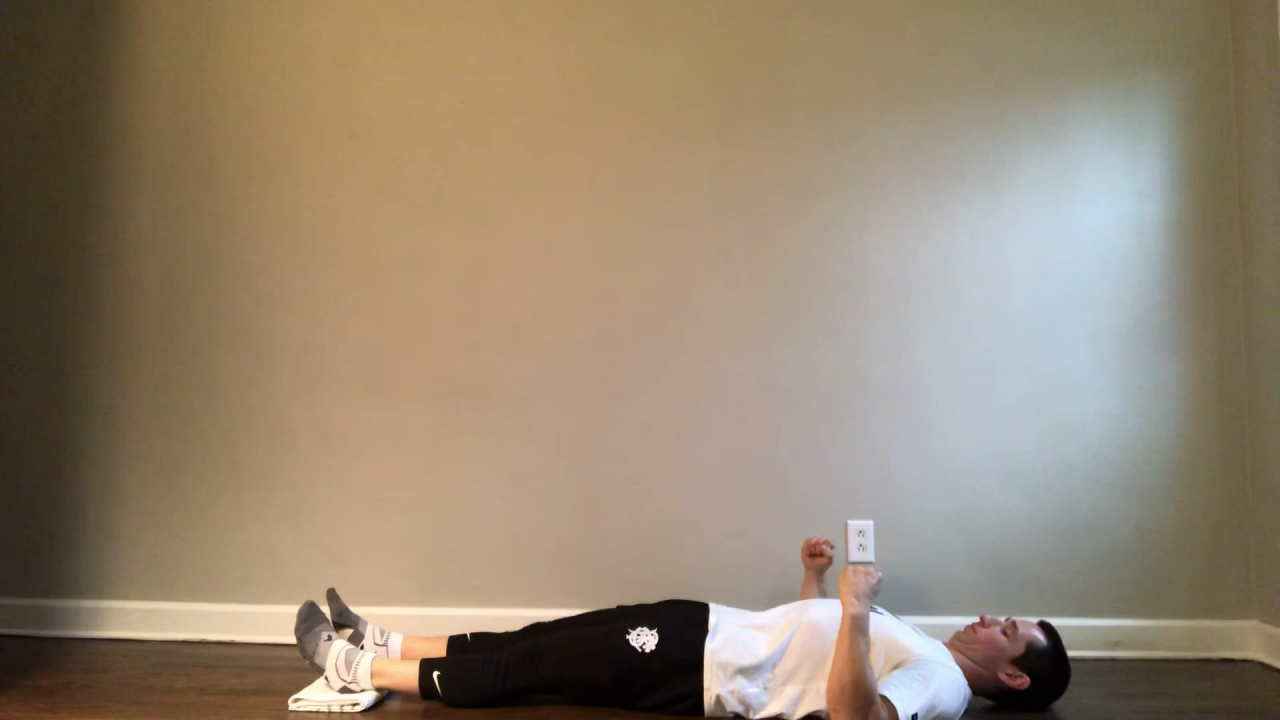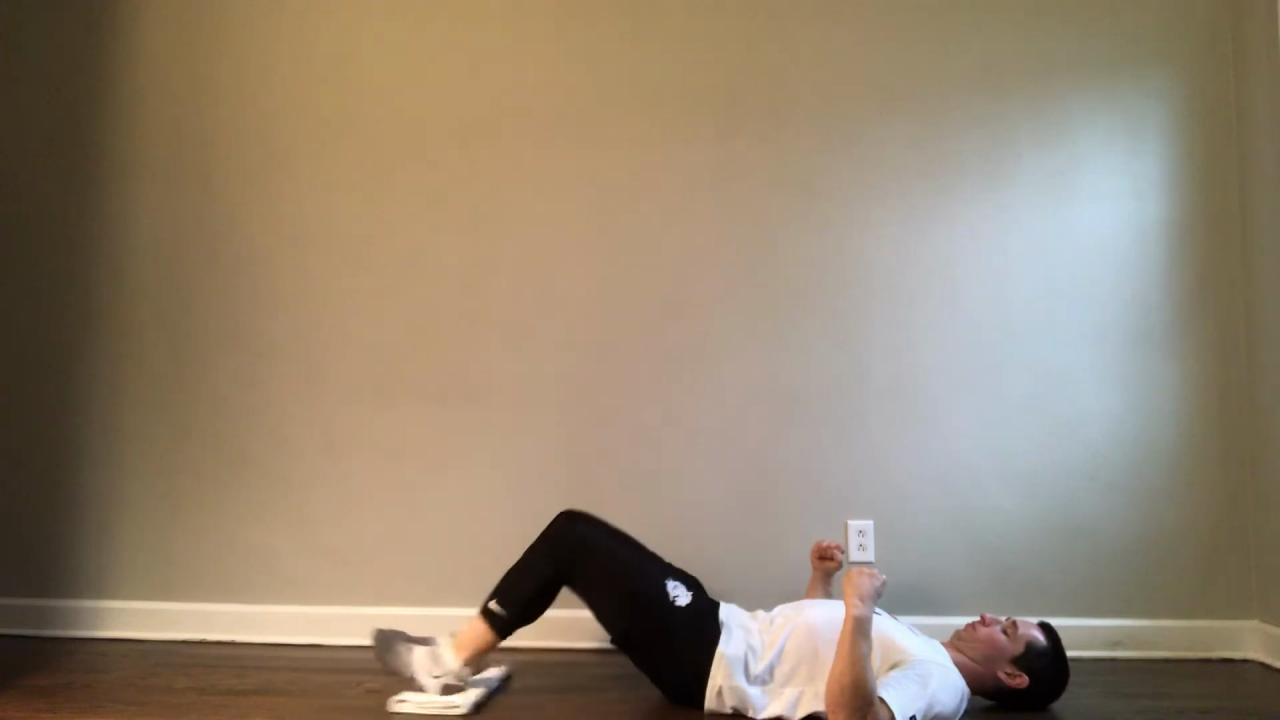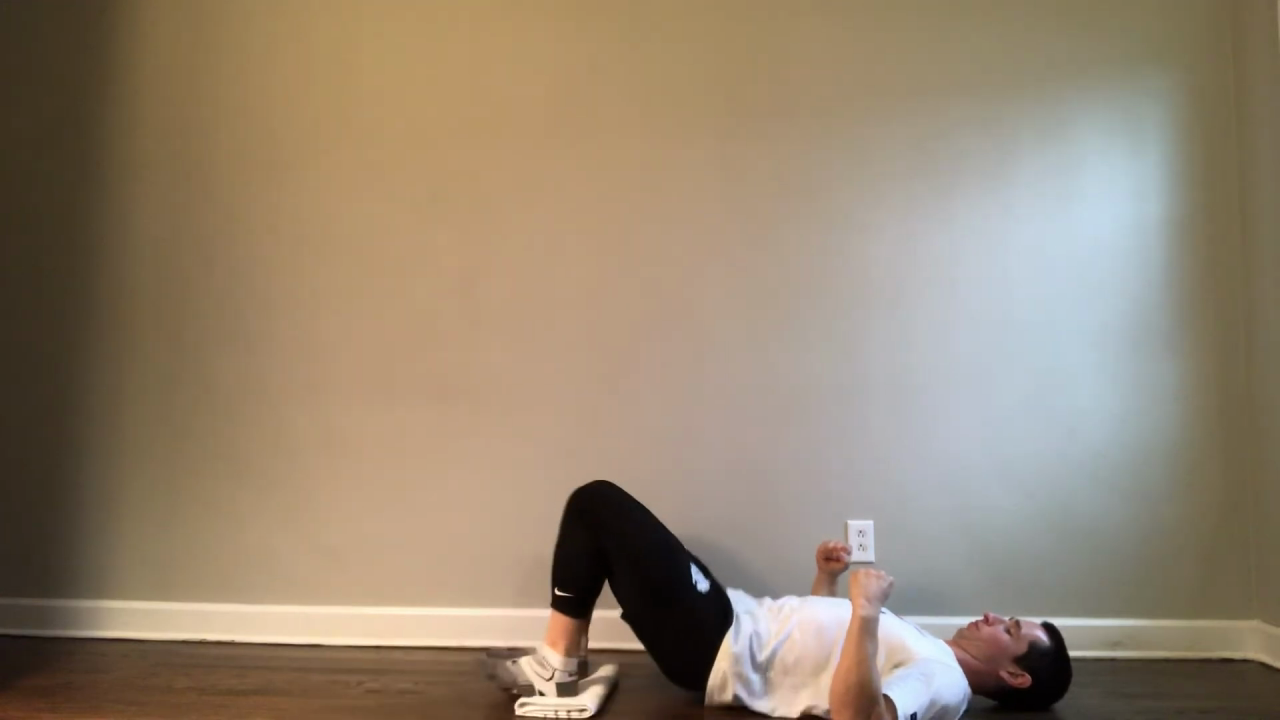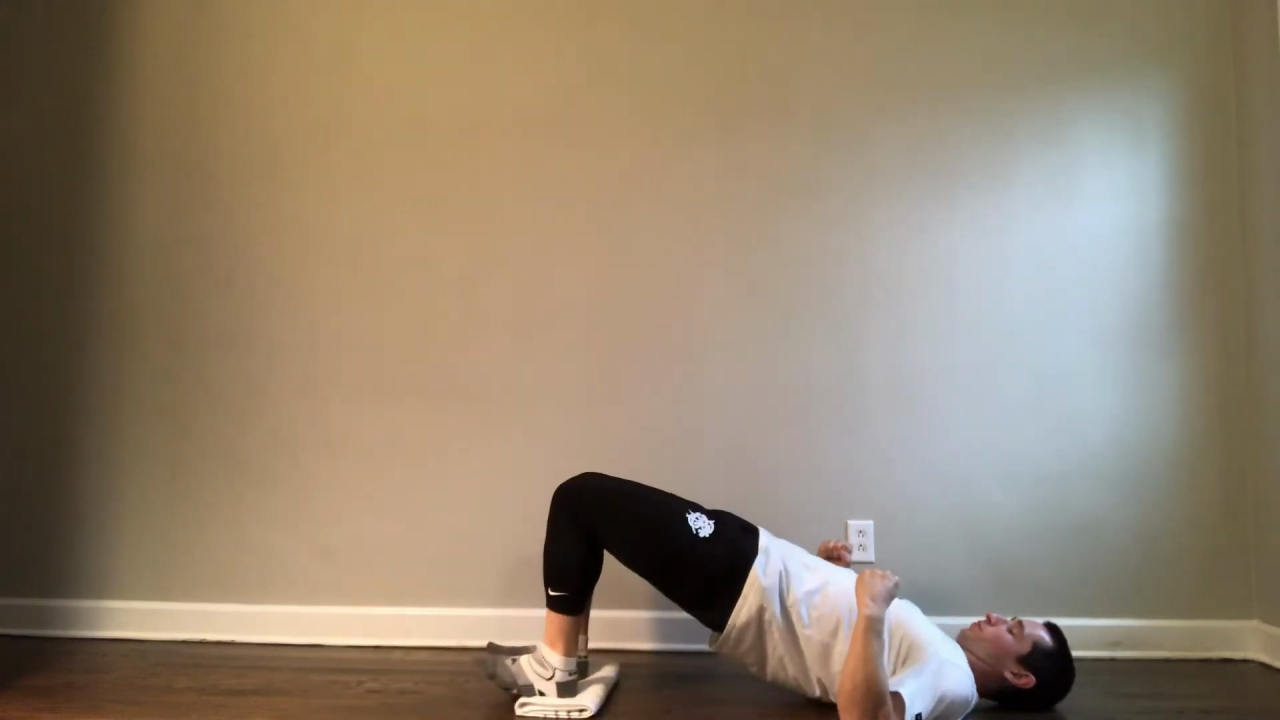
dt=0.7s
person 1, frame 1
right shoulder: (922, 651)
left wrist: (854, 609)
right wrist: (816, 578)
right hip: (714, 630)
right knee: (539, 640)
right ankle: (382, 645)
person 1, frame 2
right shoulder: (927, 653)
left wrist: (857, 611)
right wrist: (822, 580)
left hip: (714, 664)
right hip: (730, 627)
left knee: (572, 537)
right knee: (577, 535)
left ankle: (452, 661)
right ankle: (455, 655)
person 1, frame 3
right shoulder: (929, 658)
left wrist: (865, 612)
right wrist: (827, 580)
left hip: (720, 650)
right hip: (736, 625)
left knee: (594, 503)
right knee: (600, 505)
left ankle: (554, 669)
right ankle: (557, 664)
person 1, frame 4
right shoulder: (940, 658)
left wrist: (871, 611)
right wrist: (837, 576)
left hip: (747, 578)
right hip: (753, 569)
left knee: (581, 498)
right knee: (586, 498)
left ankle: (554, 666)
right ankle: (558, 662)
